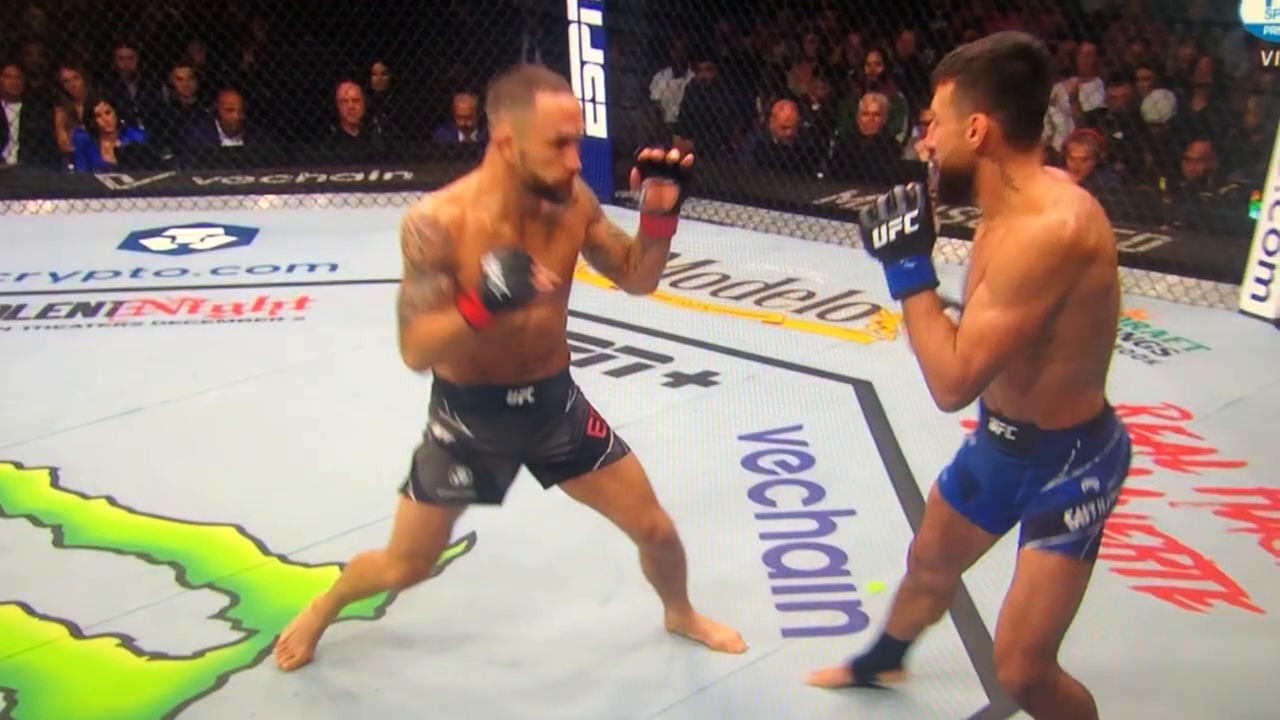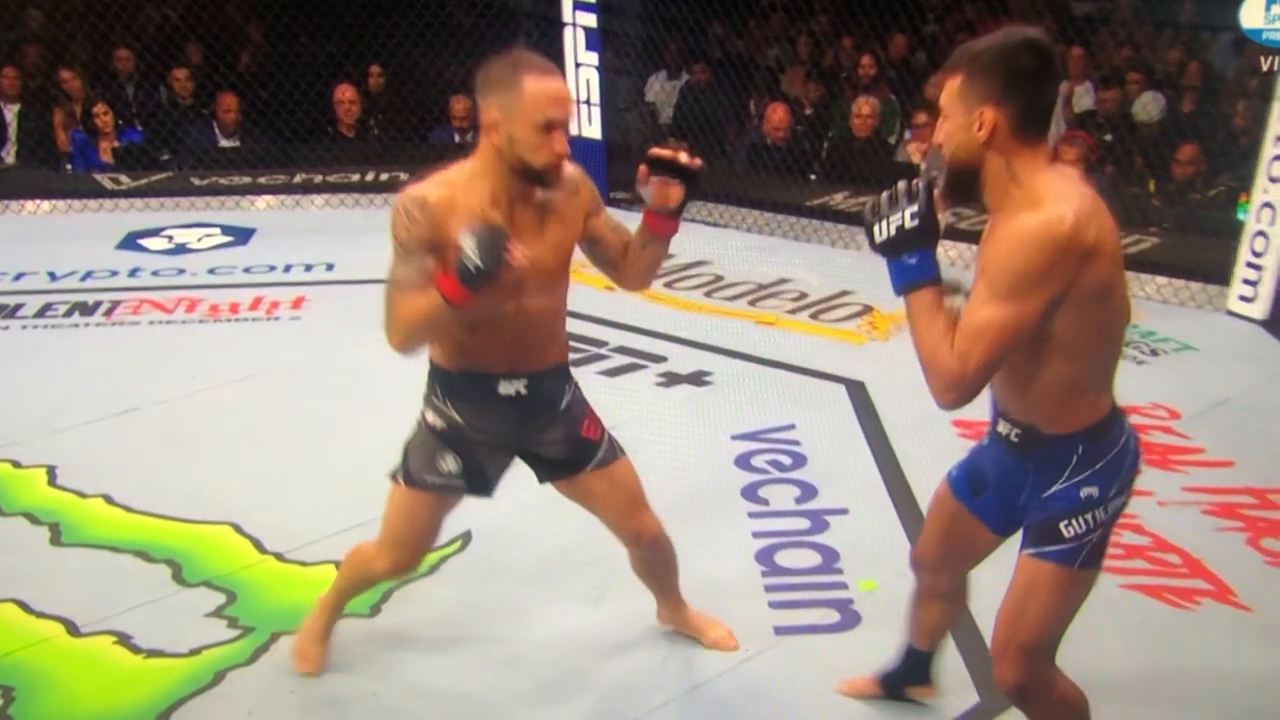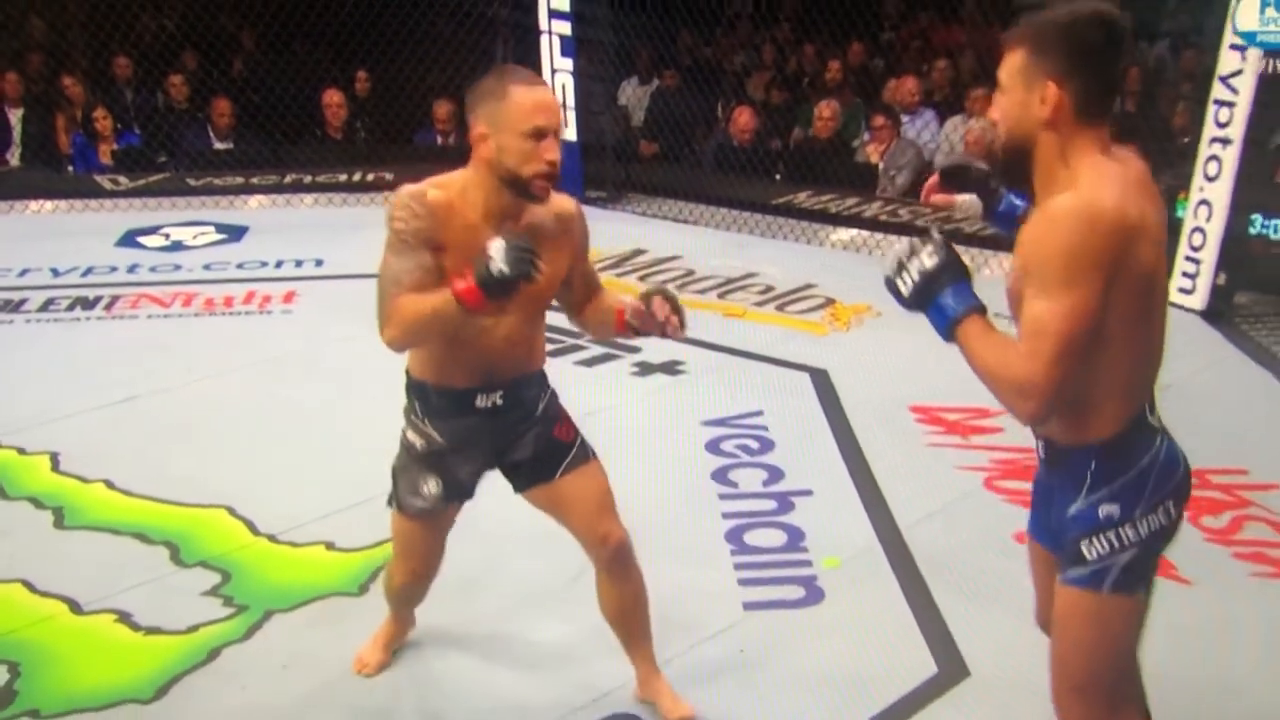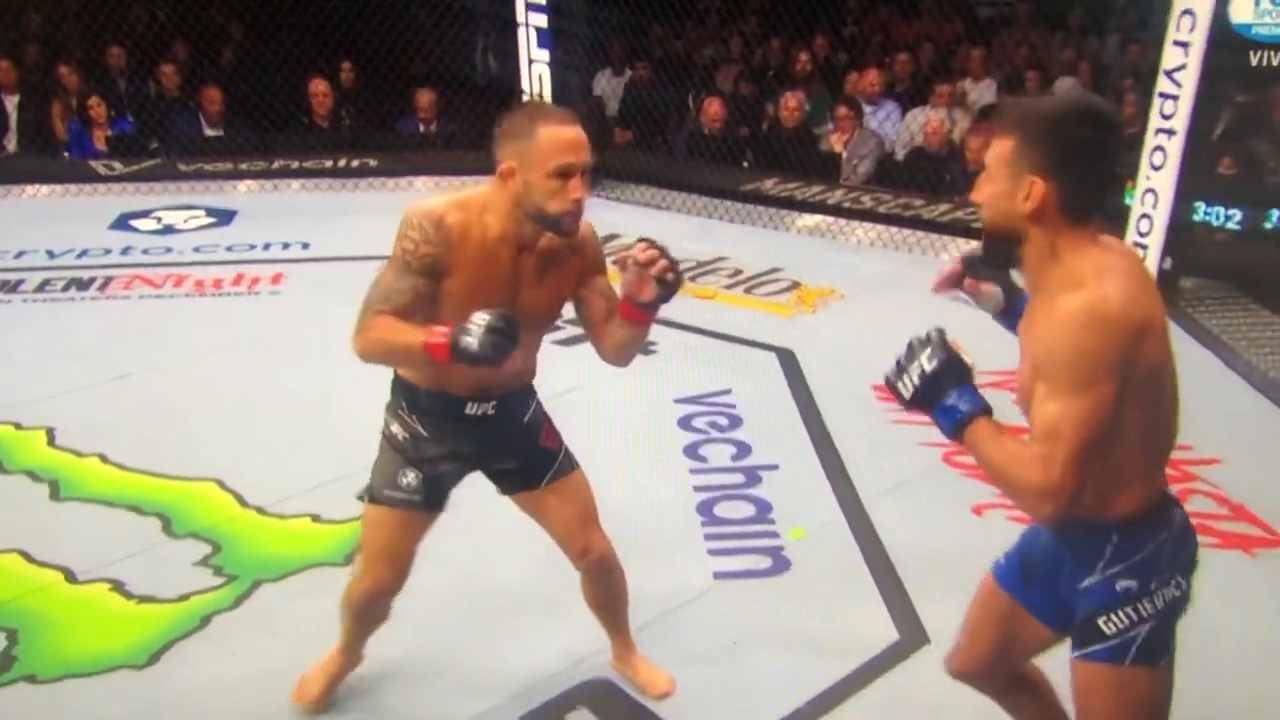
dt=0.7s
person 1, frame 1
left shoulder: (1050, 227)
right shoulder: (1018, 199)
left elbow: (953, 381)
left wrist: (908, 266)
left hip: (1067, 460)
right hip: (1000, 437)
right knee: (929, 561)
right ankle: (883, 658)
person 1, frame 2
left shoulder: (1047, 225)
right shoulder: (1042, 191)
left elbow: (953, 382)
left wrist: (911, 264)
left hip: (1078, 464)
right hip: (1017, 441)
right knee: (934, 564)
person 1, frame 3
left shoulder: (1081, 210)
right shoulder: (1116, 174)
left elbow: (1031, 393)
left wrist: (949, 301)
left hip: (1111, 482)
right hip: (1082, 463)
right knee: (1072, 635)
person 1, frame 4
left shoulder: (1087, 304)
right shoulder: (1091, 261)
left elbow: (1047, 491)
left wrist: (954, 405)
right wrist: (1012, 307)
left hip: (1126, 558)
right hip: (1069, 535)
right knee: (977, 663)
person 2, frame 1
left shoulder: (573, 201)
right shoulder: (436, 223)
left elbow: (637, 279)
right elbow: (415, 351)
left wrist: (659, 214)
right wrist: (484, 304)
left hip: (554, 401)
right hip: (468, 414)
left knee: (655, 529)
right knee: (403, 567)
left ankle: (681, 614)
right ankle: (321, 609)
person 2, frame 2
left shoulder: (571, 188)
right shoulder: (428, 206)
left elbow: (632, 269)
right elbow: (402, 335)
left wrist: (663, 210)
right wrist: (458, 278)
left hip: (552, 395)
right hip: (462, 402)
left knee: (644, 531)
right knee: (395, 555)
left ankle: (675, 609)
right ankle: (324, 613)
person 2, frame 3
left shoulder: (562, 217)
right shoulder: (423, 208)
left elbow: (585, 305)
right elbow: (396, 330)
left wrist: (636, 316)
right wrist: (477, 288)
left hip: (528, 403)
right hip: (442, 415)
left knee: (611, 543)
right knee: (410, 573)
right ankle: (397, 625)
person 2, frame 4
left shoulder: (578, 242)
right shoulder: (438, 228)
left elbow: (616, 351)
right elbow: (369, 337)
left wrist: (642, 303)
right wrist: (450, 342)
left hip: (514, 413)
right hip: (426, 417)
left knee: (594, 552)
right knee: (376, 582)
left ankle: (624, 652)
right ankle: (345, 656)
